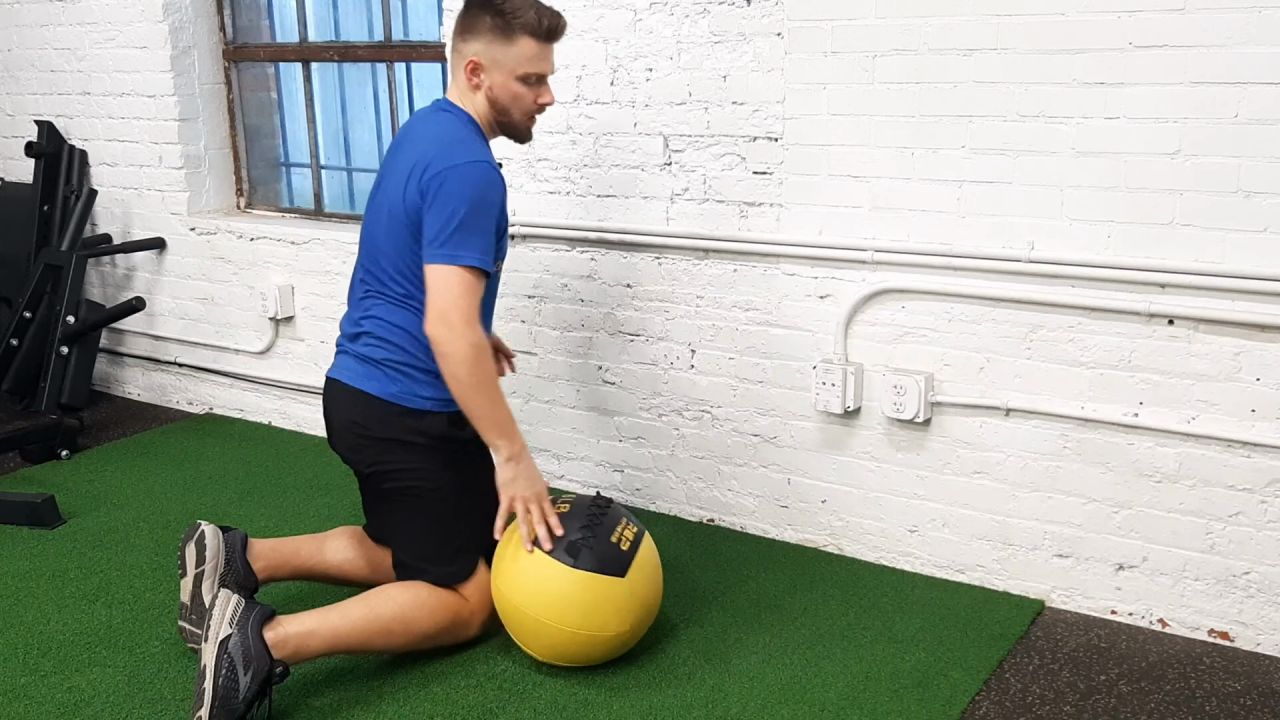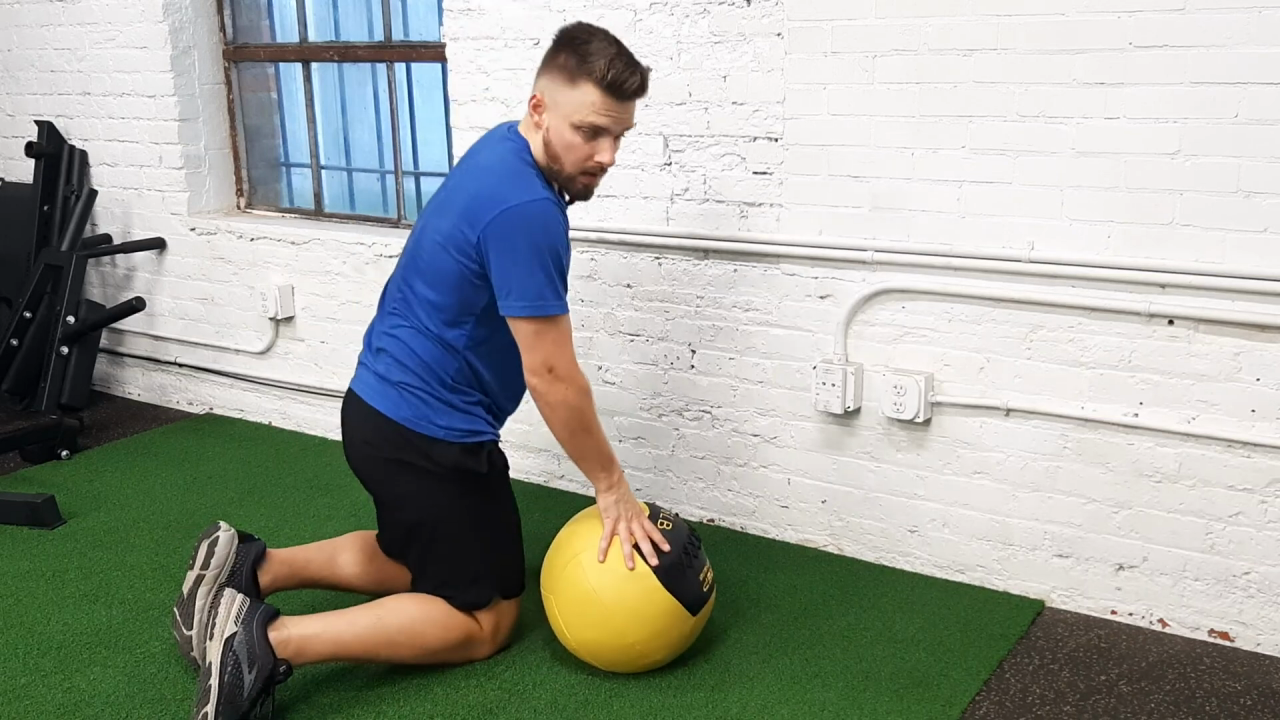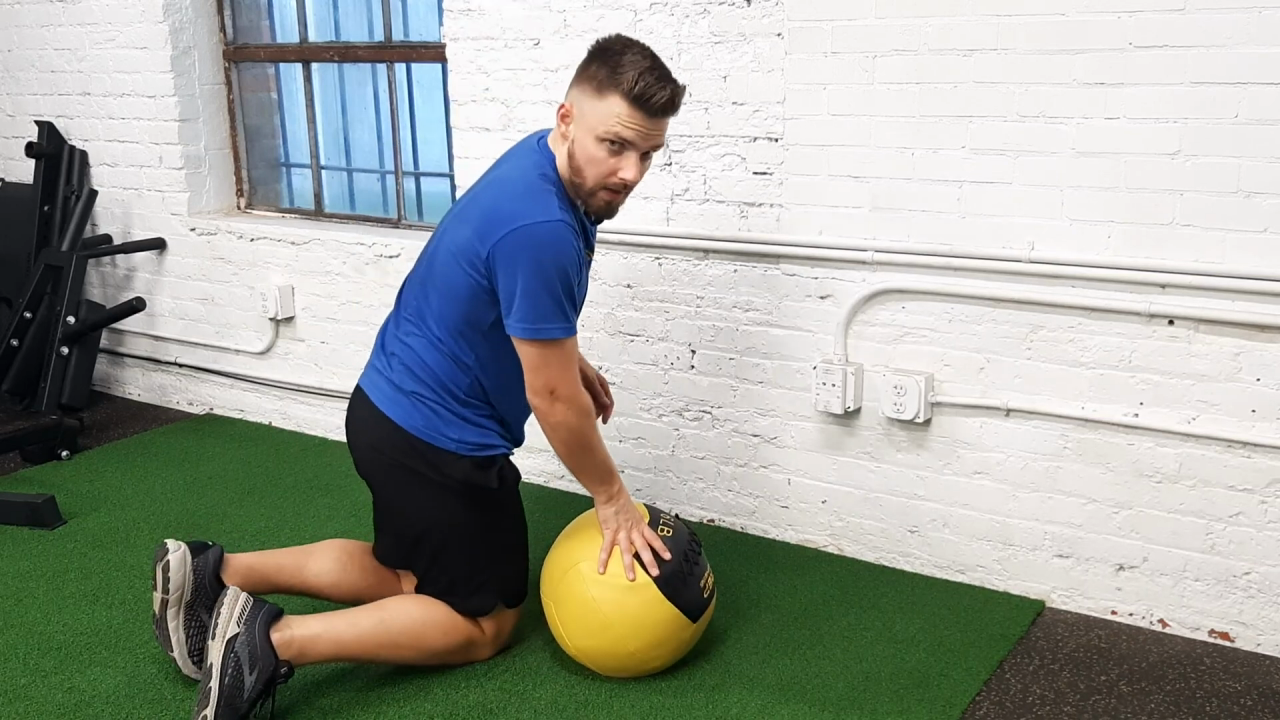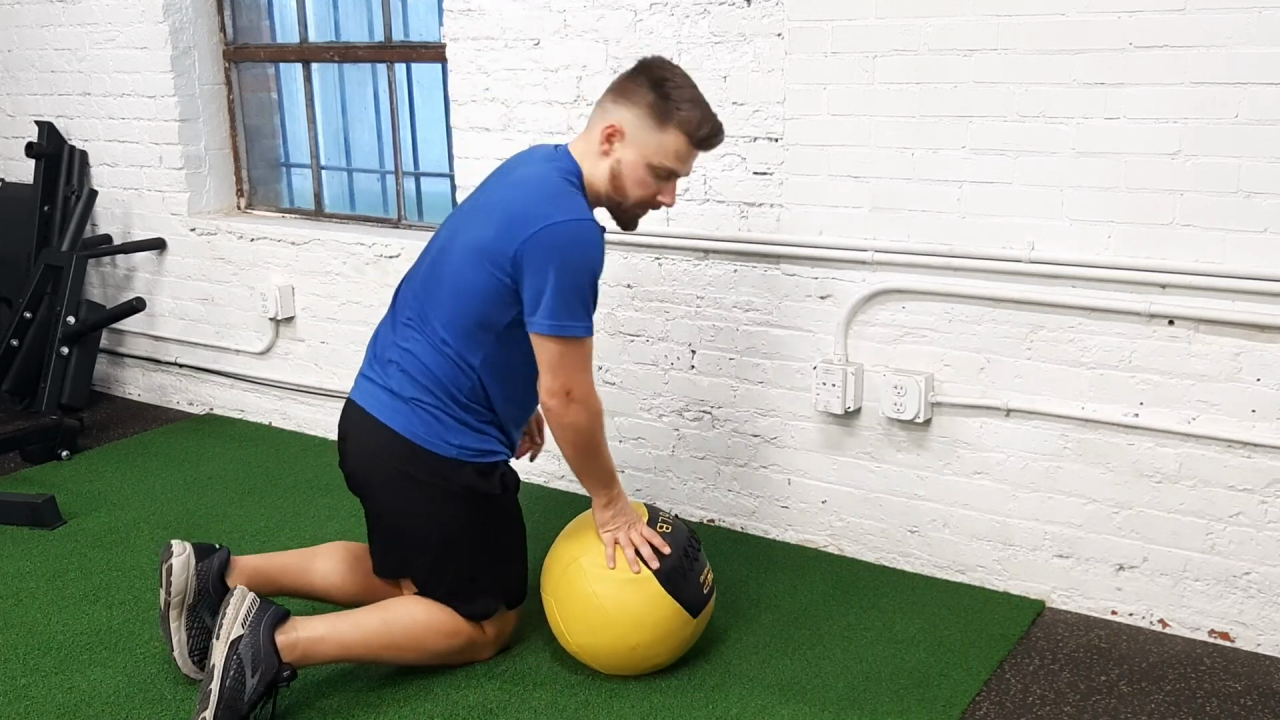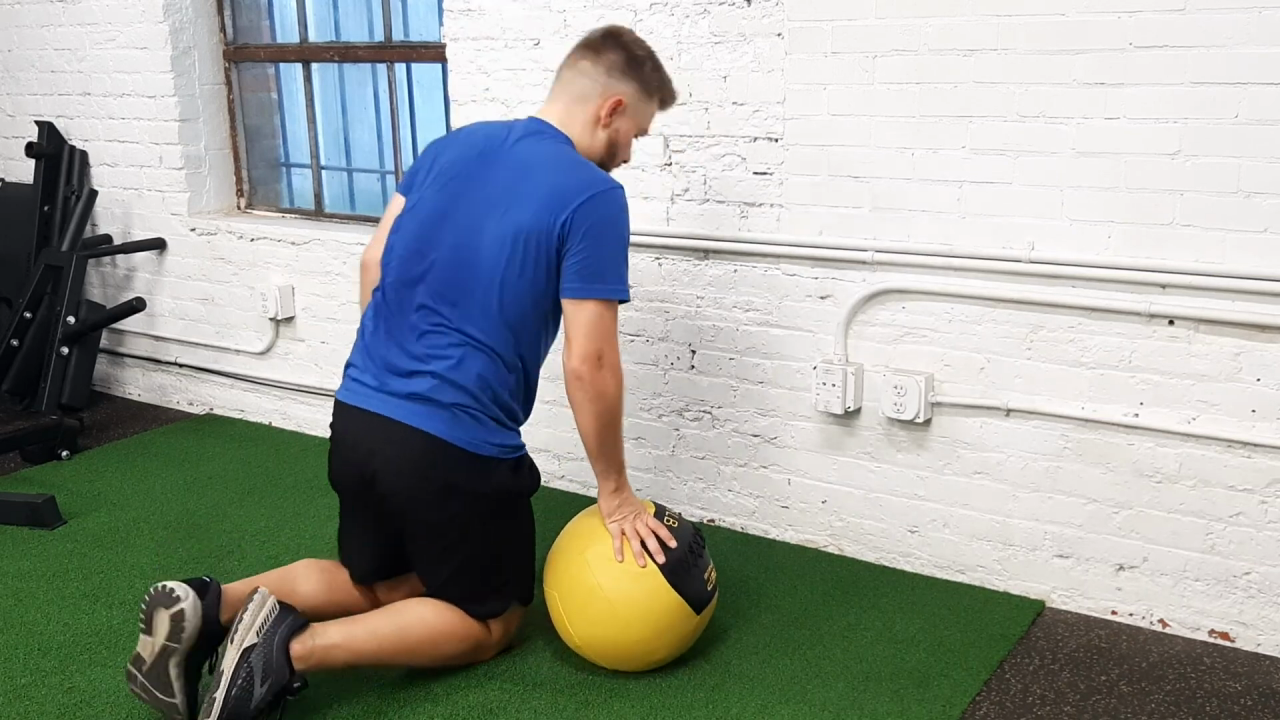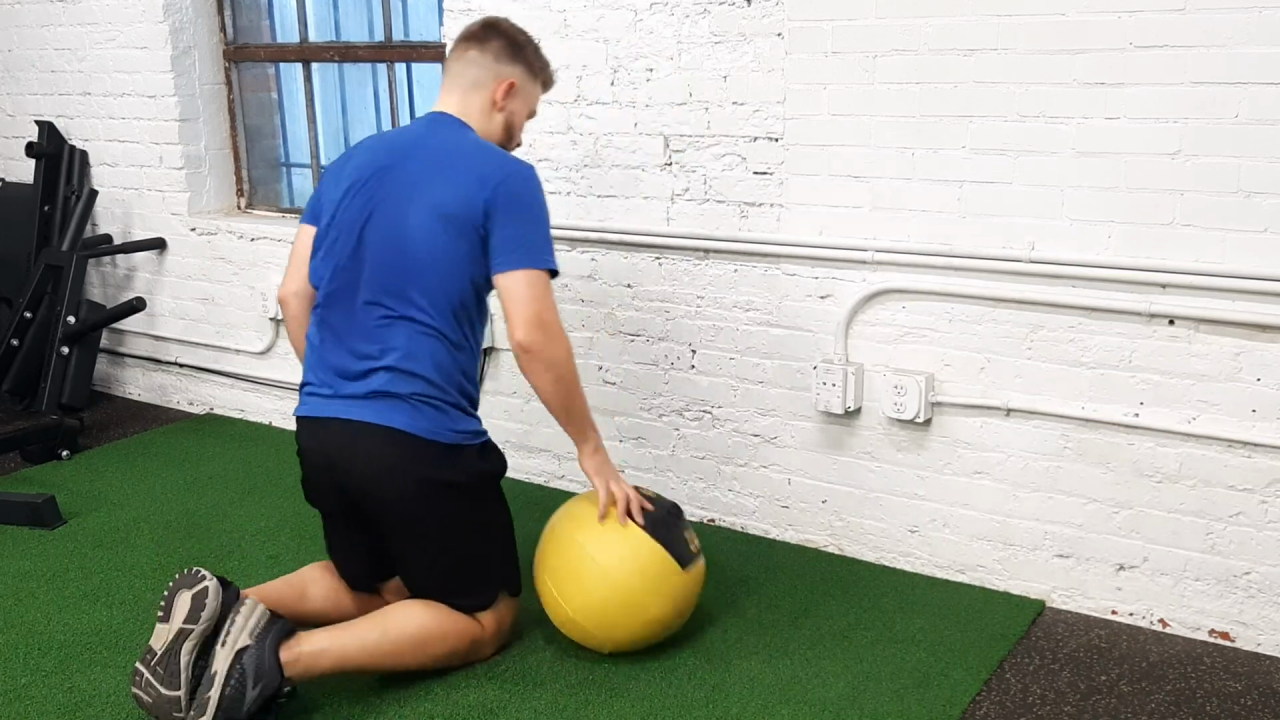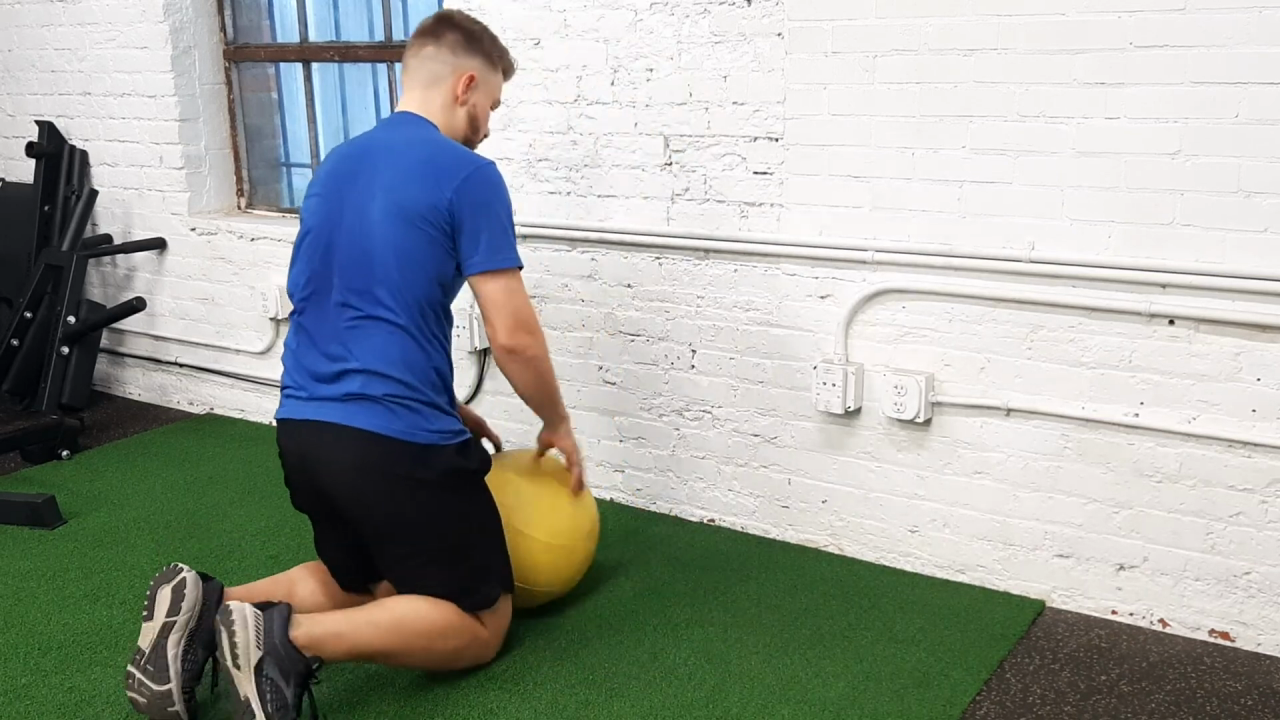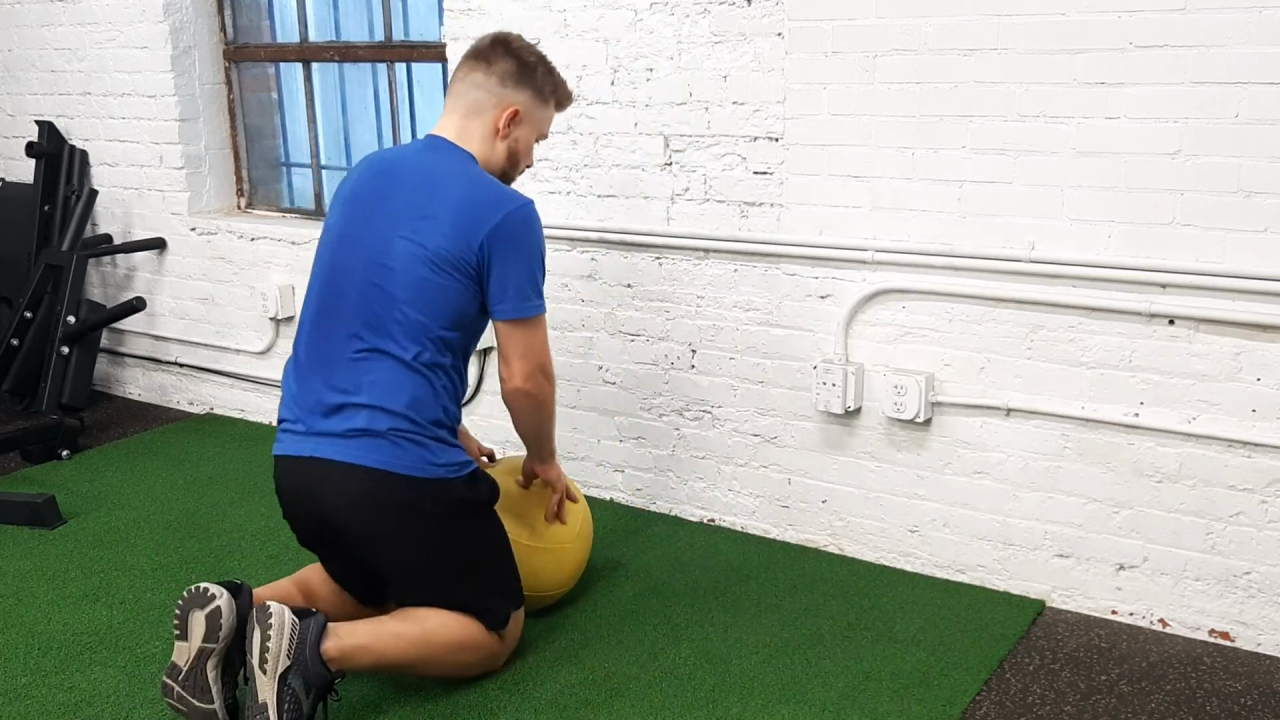
dt=0.4s
person 1, frame 1
left shoulder: (428, 127)
right shoulder: (467, 169)
right elbow: (449, 328)
left wrist: (480, 337)
right wrist: (512, 457)
left hip: (359, 389)
right hip: (408, 409)
left knee: (407, 553)
right knee: (464, 599)
left ankle: (240, 556)
right ankle: (267, 641)
person 1, frame 2
left shoulder: (500, 149)
right shoulder: (525, 208)
right elbow: (551, 375)
right wrist: (612, 488)
left hip: (380, 406)
right hip: (428, 432)
left knee: (417, 560)
right knee: (482, 619)
left ankle: (251, 566)
right ankle: (270, 640)
person 1, frame 3
left shoulder: (543, 162)
right shoulder: (540, 229)
right elbow: (553, 399)
left wrist: (579, 365)
right wrist: (613, 499)
left hip: (388, 410)
right hip: (436, 440)
left knee: (402, 574)
right knee: (482, 622)
left ankle: (215, 575)
right ankle: (275, 640)
person 1, frame 4
left shoulder: (540, 165)
right shoulder: (565, 229)
right elbow: (567, 398)
left wrist: (517, 405)
right wrist: (611, 504)
left hip: (375, 419)
right hip: (430, 447)
left knee: (405, 579)
right knee: (484, 623)
left ankle: (219, 575)
right ankle: (279, 640)
person 1, frame 5
left shoulder: (455, 145)
right shoulder: (594, 197)
left elbow: (374, 265)
right elbow: (589, 366)
right wrist: (616, 494)
left hip: (357, 416)
right hip: (453, 447)
left knee: (375, 584)
right knee: (487, 621)
left ankle: (210, 608)
right ankle: (296, 647)
person 1, frame 6
left shoulder: (353, 160)
right shoulder: (504, 180)
left elbow: (295, 293)
right elbow: (531, 335)
right wrist: (594, 454)
left hip: (321, 427)
right hip: (421, 440)
left knee: (373, 585)
right knee: (482, 617)
left ankle: (224, 609)
right ankle: (280, 654)
person 1, frame 7
left shoulder: (335, 165)
right shoulder: (466, 175)
right elbow: (511, 335)
right wrist: (556, 422)
left hip: (303, 427)
right hip: (396, 440)
left knee: (366, 583)
right knee: (478, 625)
left ankle: (209, 608)
right ankle: (292, 636)
person 1, frame 8
left shoulder: (365, 175)
right shoulder: (503, 214)
right elbow: (524, 380)
right wrist: (544, 459)
left hip: (301, 458)
right hip: (397, 472)
left knee: (375, 588)
right knee: (493, 631)
left ankle: (241, 610)
right ankle: (320, 649)
